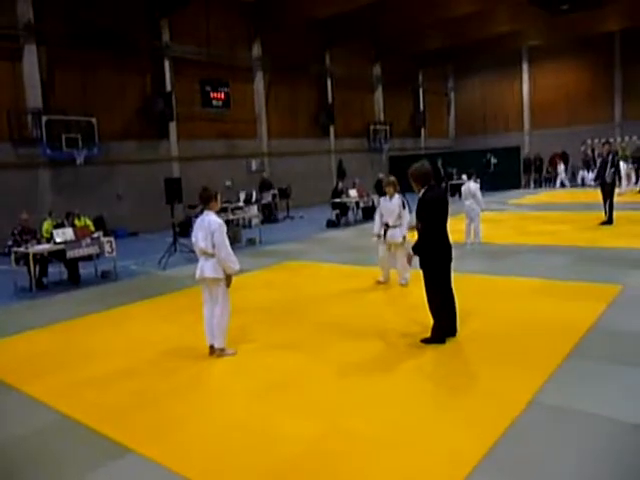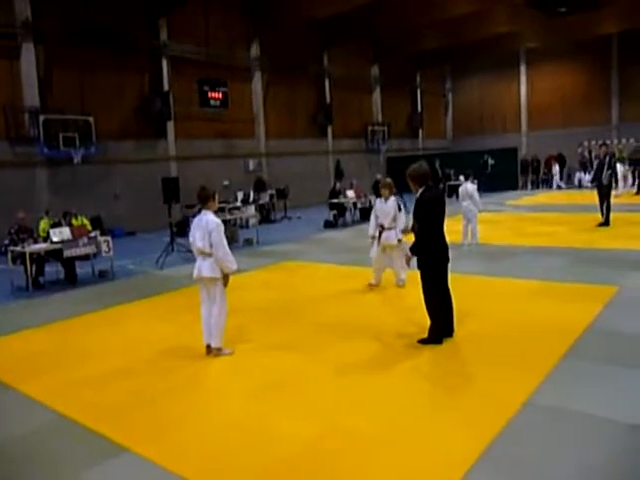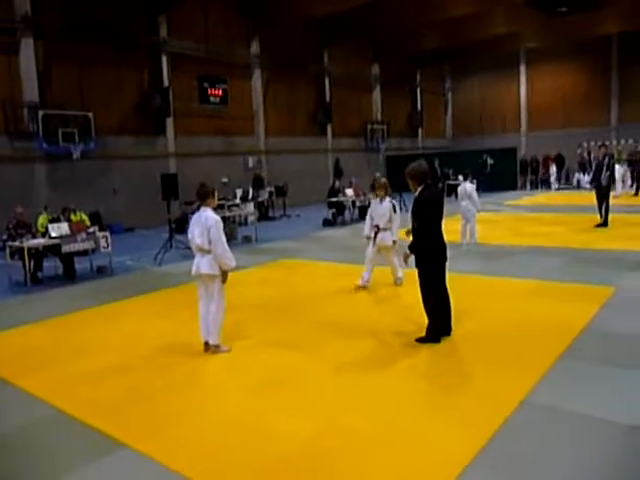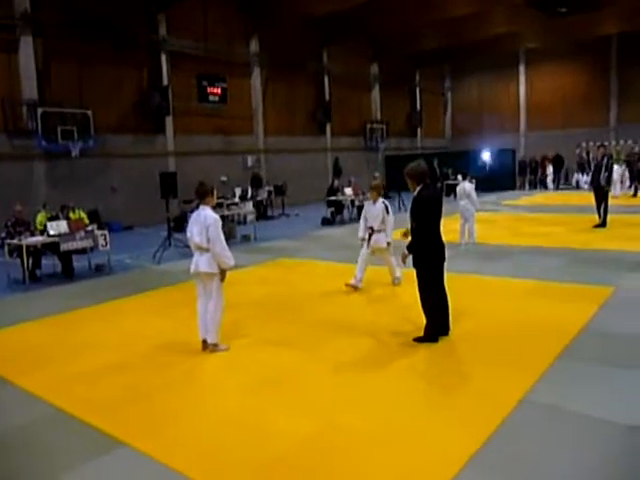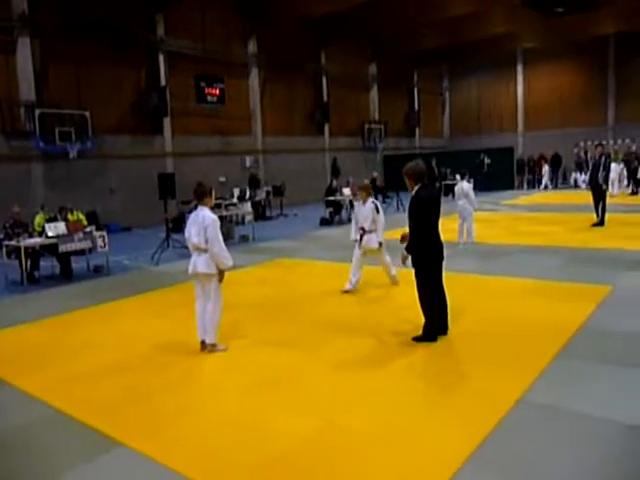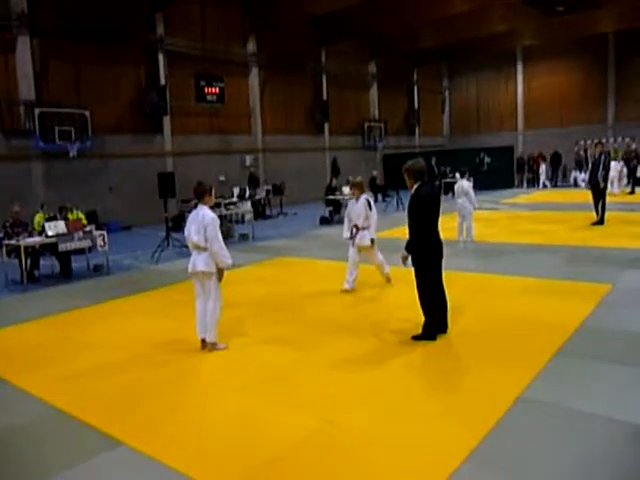
dt=0.1s
person 1, frame 1
left shoulder: (427, 199)
right shoulder: (439, 191)
left elbow: (427, 232)
left wrist: (414, 251)
right wrist: (418, 226)
left hip: (433, 252)
right hip: (443, 248)
left knee: (435, 293)
right knee: (445, 289)
left ankle: (439, 333)
right ankle: (450, 328)
person 1, frame 2
left shoulder: (424, 199)
right shoulder: (436, 192)
left elbow: (424, 232)
left wrist: (412, 251)
right wrist: (414, 227)
left hip: (430, 252)
right hip: (440, 249)
left knee: (432, 294)
right knee: (442, 290)
left ankle: (436, 334)
right ankle: (447, 329)
person 1, frame 3
left shoulder: (423, 198)
right shoulder: (435, 191)
left elbow: (423, 230)
left wrist: (410, 249)
right wrist: (413, 229)
left hip: (428, 252)
right hip: (438, 248)
left knee: (430, 293)
right knee: (440, 289)
left ankle: (434, 333)
right ankle: (445, 327)
person 1, frame 4
left shoulder: (422, 198)
right shoulder: (434, 191)
left elbow: (422, 230)
left wrist: (409, 250)
right wrist: (412, 231)
left hip: (426, 251)
right hip: (436, 247)
left knee: (428, 292)
right knee: (438, 288)
left ankle: (432, 332)
right ankle: (443, 327)
person 1, frame 5
left shoulder: (420, 198)
right shoulder: (432, 191)
left elbow: (419, 229)
left wrist: (408, 250)
right wrist: (411, 235)
left hip: (424, 251)
right hip: (434, 247)
left knee: (426, 292)
right knee: (436, 288)
left ankle: (431, 331)
right ankle: (441, 326)
person 1, frame 6
left shoulder: (419, 196)
right shoulder: (432, 189)
left elbow: (418, 227)
left wrist: (408, 250)
right wrist: (412, 239)
left hip: (424, 250)
right hip: (434, 245)
left knee: (426, 290)
right knee: (436, 286)
left ankle: (430, 330)
right ankle: (441, 325)
person 2, frame 1
left shoulder: (199, 222)
right shoulder: (216, 223)
left elbow: (196, 245)
right elbow: (223, 250)
right wrist: (230, 271)
left hip: (203, 267)
right hip: (216, 268)
left knee: (209, 307)
right knee: (221, 308)
left ankle: (212, 345)
right ankle: (219, 347)
person 2, frame 2
left shoulder: (196, 221)
right shoulder: (214, 222)
left elbow: (194, 245)
right elbow: (220, 249)
right wrist: (227, 270)
left hip: (201, 267)
right hip: (214, 267)
left knee: (206, 306)
right knee: (218, 307)
left ankle: (209, 344)
right ankle: (216, 347)
person 2, frame 3
left shoulder: (195, 218)
right shoulder: (213, 219)
left elbow: (192, 241)
right elbow: (219, 246)
right wrist: (226, 267)
left hip: (199, 264)
right hip: (212, 265)
left knee: (205, 303)
right knee: (216, 304)
left ankle: (207, 341)
right ankle: (214, 343)
person 2, frame 4
left shoulder: (194, 216)
right shoulder: (212, 217)
left elbow: (191, 239)
right elbow: (217, 245)
right wrist: (224, 265)
left hip: (198, 262)
right hip: (211, 263)
left knee: (202, 301)
right knee: (214, 303)
left ankle: (205, 339)
right ankle: (212, 342)
person 2, frame 5
left shoulder: (192, 217)
right shoulder: (210, 218)
left elbow: (189, 240)
right elbow: (216, 245)
right wrist: (222, 266)
left hip: (196, 262)
right hip: (209, 264)
left knee: (201, 302)
right knee: (213, 303)
left ankle: (203, 340)
right ankle: (211, 342)
person 2, frame 6
left shoulder: (192, 216)
right shoulder: (210, 217)
left elbow: (189, 239)
right elbow: (215, 244)
right wrist: (222, 265)
left hip: (196, 261)
right hip: (208, 262)
left knee: (201, 300)
right knee: (213, 302)
left ankle: (203, 339)
right ankle: (211, 341)
person 3, frame 1
left shoulder: (400, 200)
right shoulder: (383, 200)
left elbow: (405, 218)
right elbow: (378, 216)
left wrist: (404, 233)
right wrist: (377, 231)
left hip: (396, 232)
right hip: (385, 232)
left knee: (400, 257)
right knee: (382, 255)
left ankle: (404, 279)
right ankle: (385, 277)
person 3, frame 2
left shoulder: (396, 203)
right shoulder: (378, 202)
left elbow: (401, 220)
right elbow: (374, 217)
left wrist: (399, 236)
right wrist: (372, 233)
left hip: (391, 234)
right hip: (380, 234)
left knee: (397, 259)
right knee: (375, 257)
left ankle: (401, 280)
right ankle: (376, 280)
person 3, frame 3
left shoulder: (391, 204)
right shoulder: (374, 202)
left elbow: (396, 221)
right elbow: (369, 217)
left wrist: (394, 237)
right wrist: (367, 233)
left hip: (386, 235)
right hip: (375, 234)
left knee: (392, 258)
right knee: (369, 257)
left ankle: (398, 278)
right ankle: (365, 281)
person 3, frame 4
left shoulder: (384, 205)
right shoulder: (367, 204)
left elbow: (389, 222)
right elbow: (363, 219)
left wrist: (388, 239)
right wrist: (362, 235)
left hip: (381, 236)
right hip: (370, 236)
left knee: (388, 258)
right knee: (362, 258)
left ankle: (396, 277)
right ankle: (356, 282)
person 3, frame 5
left shoulder: (374, 204)
right shoulder: (358, 204)
left elbow: (380, 222)
right elbow: (354, 221)
left wrist: (379, 239)
right wrist: (355, 236)
left hip: (372, 236)
right hip: (361, 237)
left knee: (382, 257)
right knee: (356, 260)
left ankle: (393, 276)
right ankle: (351, 285)
person 3, frame 6
left shoulder: (367, 201)
right shoulder: (351, 202)
left elbow: (373, 219)
right elbow: (347, 218)
left wrist: (372, 236)
right wrist: (348, 234)
left hip: (366, 234)
right hip: (355, 235)
left knee: (375, 257)
right knee: (352, 259)
left ankle: (386, 273)
right ankle: (349, 284)
